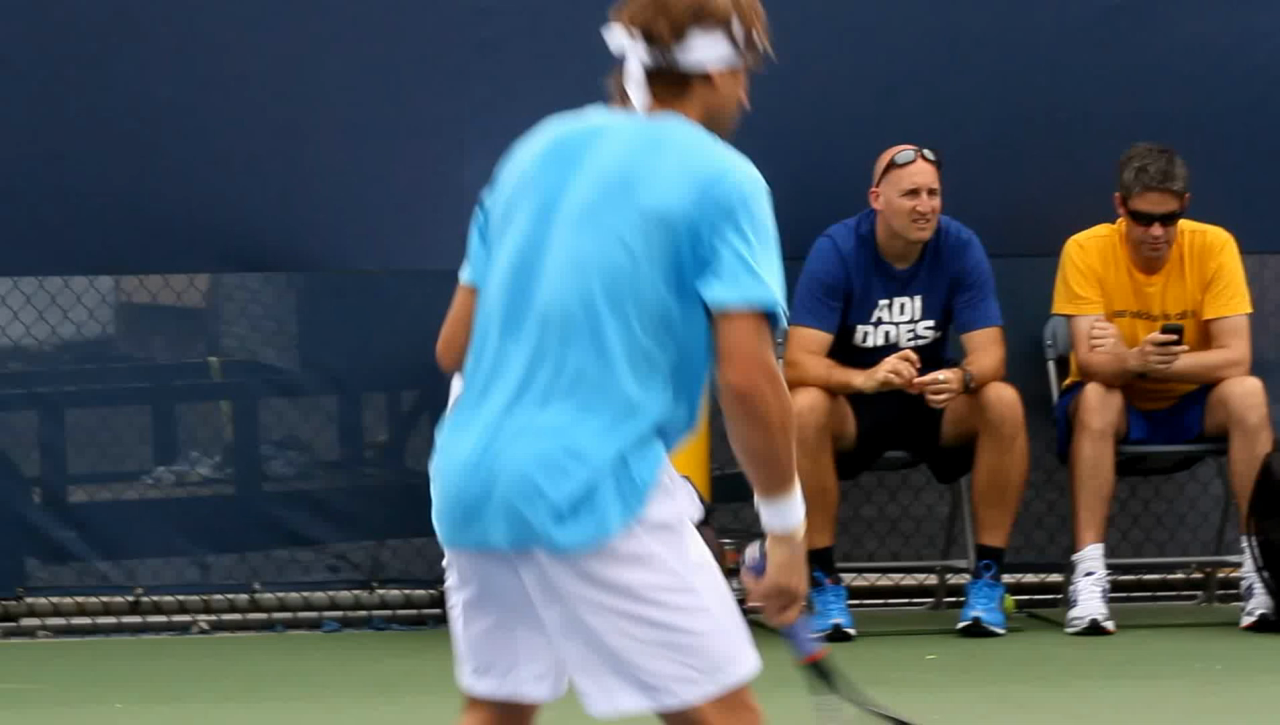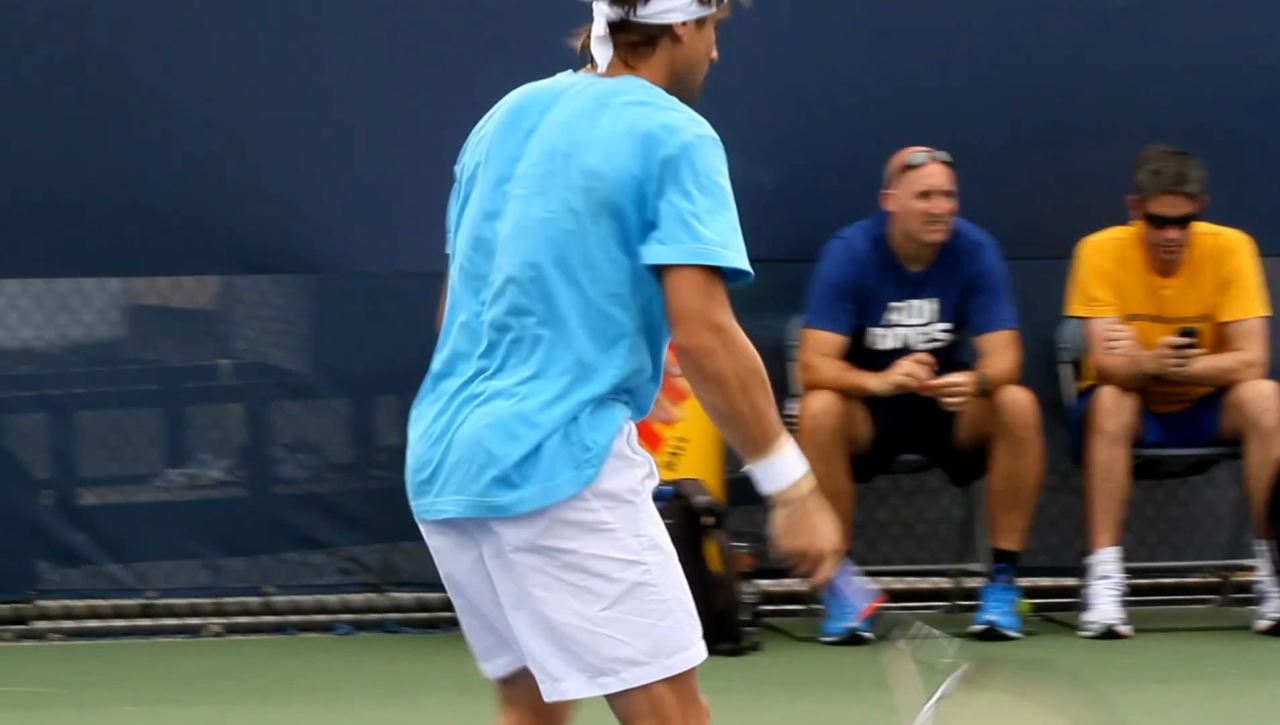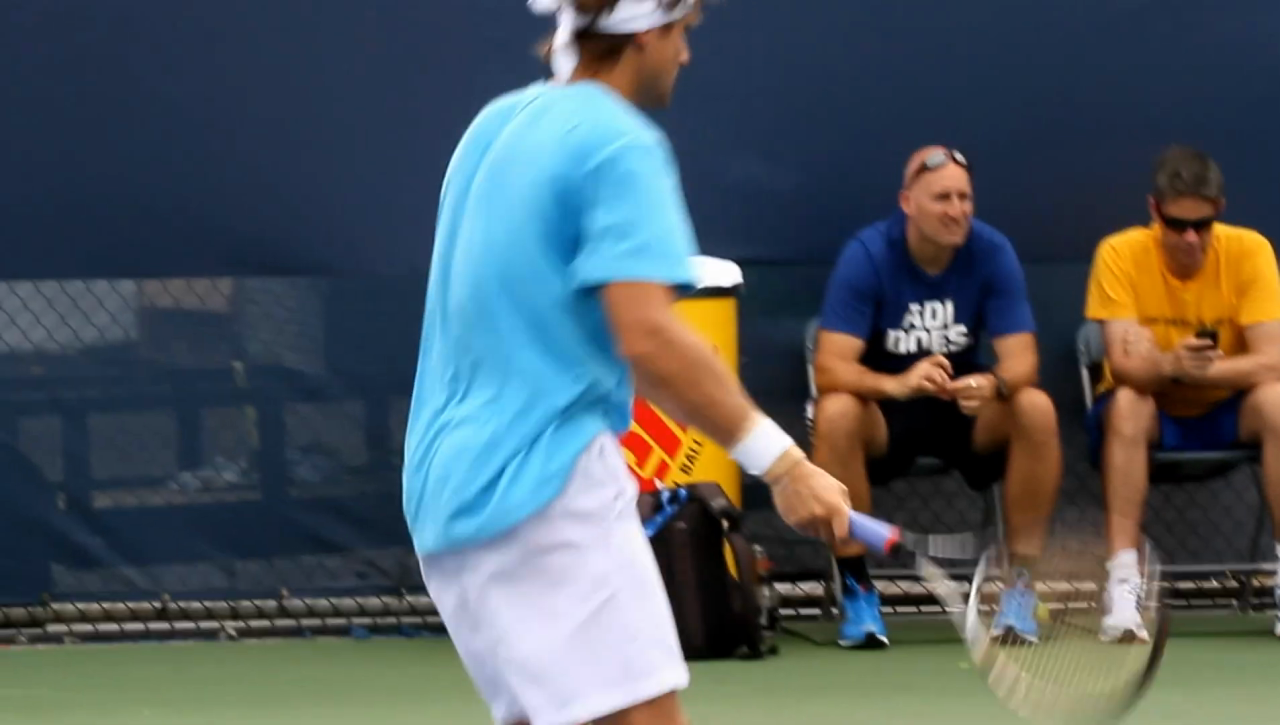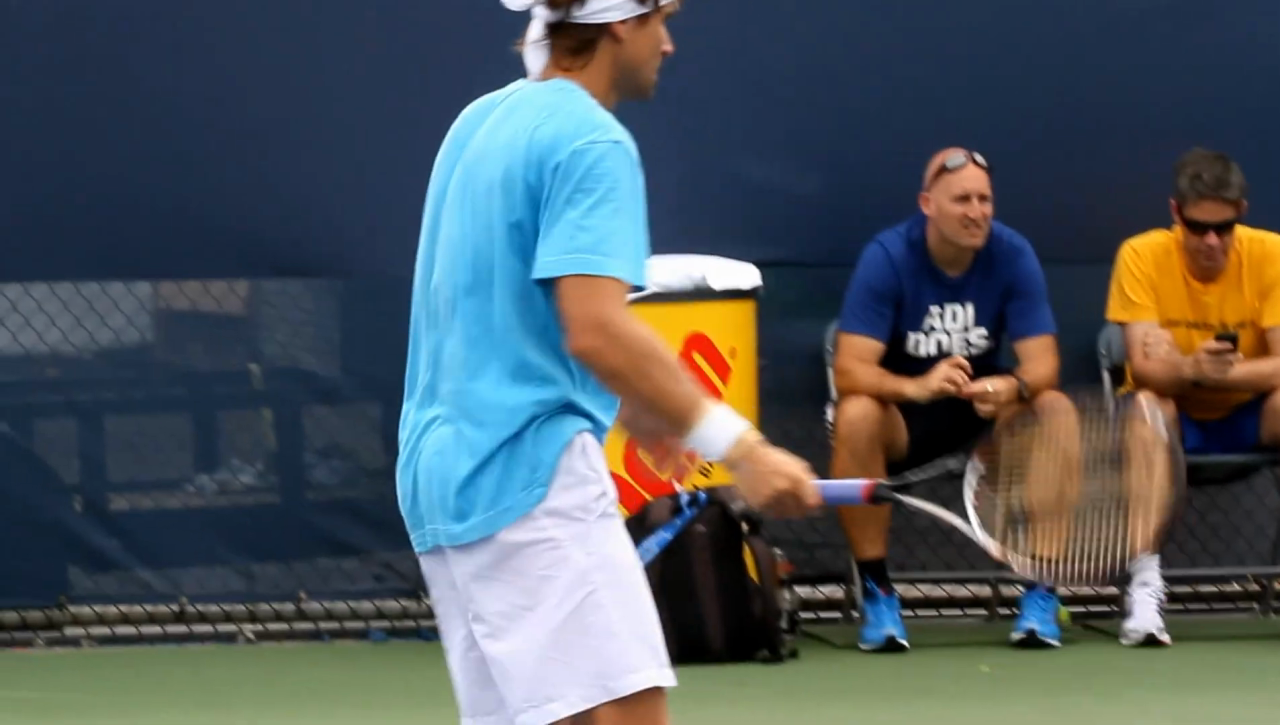
dt=0.1s
person 1, frame 1
left shoulder: (535, 150)
right shoulder: (725, 181)
left elbow: (457, 339)
right elbow: (748, 375)
right wrist: (785, 525)
left hip: (475, 483)
right hip: (598, 496)
person 1, frame 2
left shoulder: (508, 117)
right shoulder: (673, 136)
right elbow: (701, 331)
right wrist: (793, 485)
left hip: (448, 458)
right hip: (564, 460)
person 1, frame 3
left shoulder: (495, 124)
right shoulder: (620, 144)
right elbow: (647, 339)
right wrist: (778, 460)
left hip: (447, 482)
right hip: (546, 483)
person 1, frame 4
left shoulder: (478, 123)
right shoulder: (589, 140)
right elbow: (595, 333)
right wrist: (736, 446)
left hip: (445, 473)
right hip: (532, 478)
person 2, frame 1
left shoulder: (961, 247)
right shoulder: (836, 248)
left elbow: (989, 354)
right elbow: (798, 361)
left wrist: (962, 377)
right wrist: (865, 377)
left hip: (933, 399)
right hip: (852, 400)
left knee: (1004, 403)
right knee: (804, 407)
left ankle: (988, 577)
right ankle: (823, 581)
person 2, frame 2
left shoulder: (975, 249)
right shoulder: (849, 250)
left elbow: (1004, 356)
right elbow: (813, 363)
left wrist: (976, 380)
right wrist: (879, 380)
left hip: (948, 401)
right hip: (865, 402)
left knee: (1019, 406)
right knee: (818, 410)
left ankle: (1003, 581)
right ankle: (838, 585)
person 2, frame 3
left shoulder: (993, 252)
right shoulder: (867, 253)
left elbow: (1022, 360)
right elbow: (830, 367)
left wrist: (994, 384)
right wrist: (896, 384)
left hip: (965, 404)
right hip: (884, 407)
left knee: (1037, 411)
right knee: (835, 413)
left ankle: (1020, 584)
right ankle: (857, 588)
person 2, frame 4
left shoulder: (1013, 254)
right shoulder: (887, 255)
left elbow: (1043, 362)
right elbow: (849, 369)
left wrist: (1014, 387)
right wrist: (916, 387)
left hip: (985, 407)
right hip: (903, 409)
left knee: (1057, 411)
right knee: (855, 416)
left ankle: (1041, 589)
right ankle: (876, 592)
person 3, frame 1
left shoulder: (1213, 245)
right shoulder: (1086, 249)
left elbow: (1236, 357)
right elbow: (1091, 362)
left wrist: (1167, 362)
right wrist: (1136, 361)
left hip: (1188, 404)
right hip: (1114, 405)
right knee: (1096, 398)
right ankle: (1089, 572)
person 3, frame 2
left shoulder: (1229, 247)
right shoulder: (1100, 250)
right elbow: (1106, 365)
left wrist: (1181, 365)
right wrist: (1151, 363)
left hip: (1203, 407)
right hip: (1130, 408)
right knee: (1110, 401)
right ankle: (1104, 577)
person 3, frame 3
right shoulder: (1121, 252)
right elbow: (1125, 365)
left wrist: (1201, 368)
right wrist: (1173, 366)
left hip: (1221, 410)
right hip: (1144, 409)
right knee: (1127, 403)
right ankle: (1124, 579)
person 3, frame 4
right shoulder: (1141, 255)
right elbow: (1145, 369)
left wrist: (1222, 371)
right wrist: (1193, 369)
right hip: (1167, 412)
right ankle: (1145, 584)
